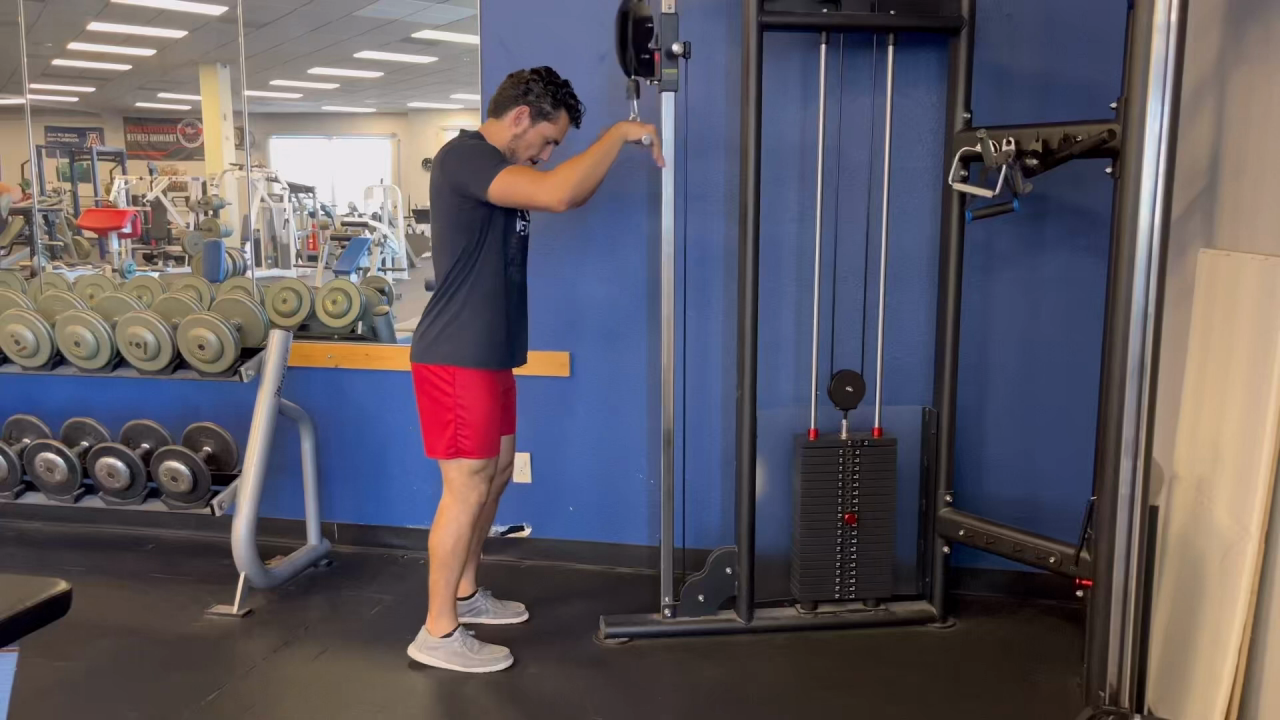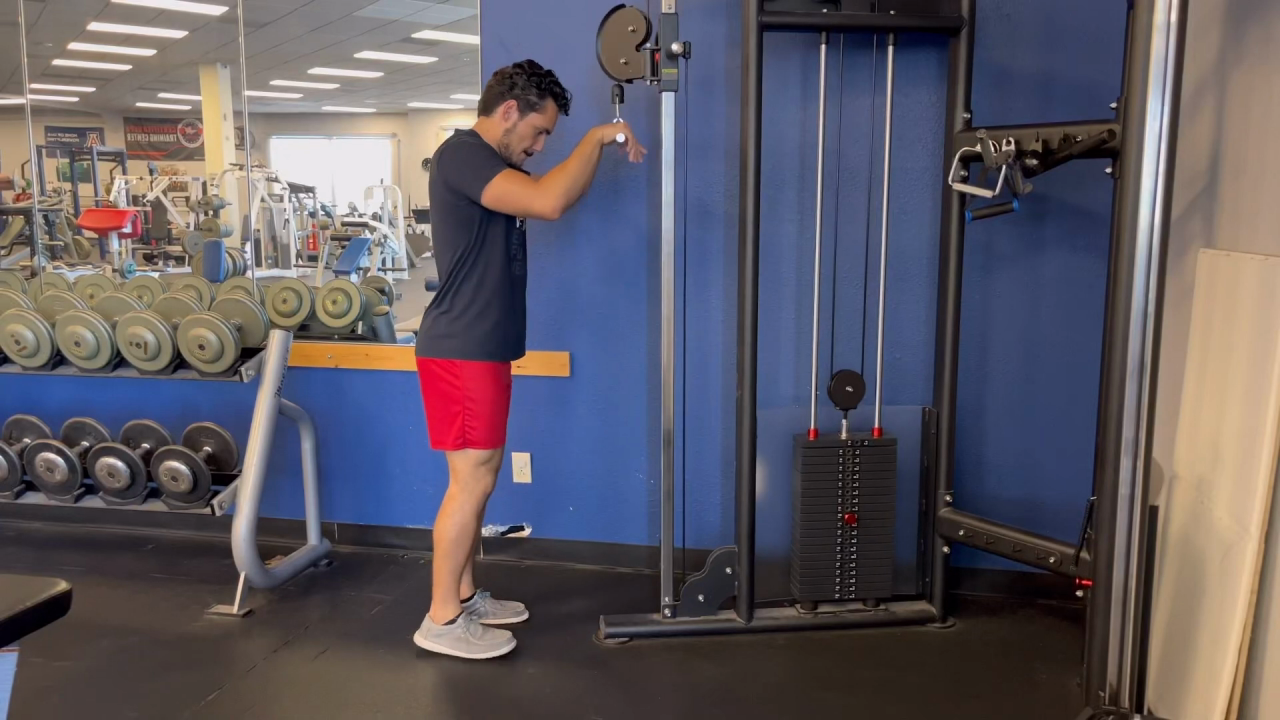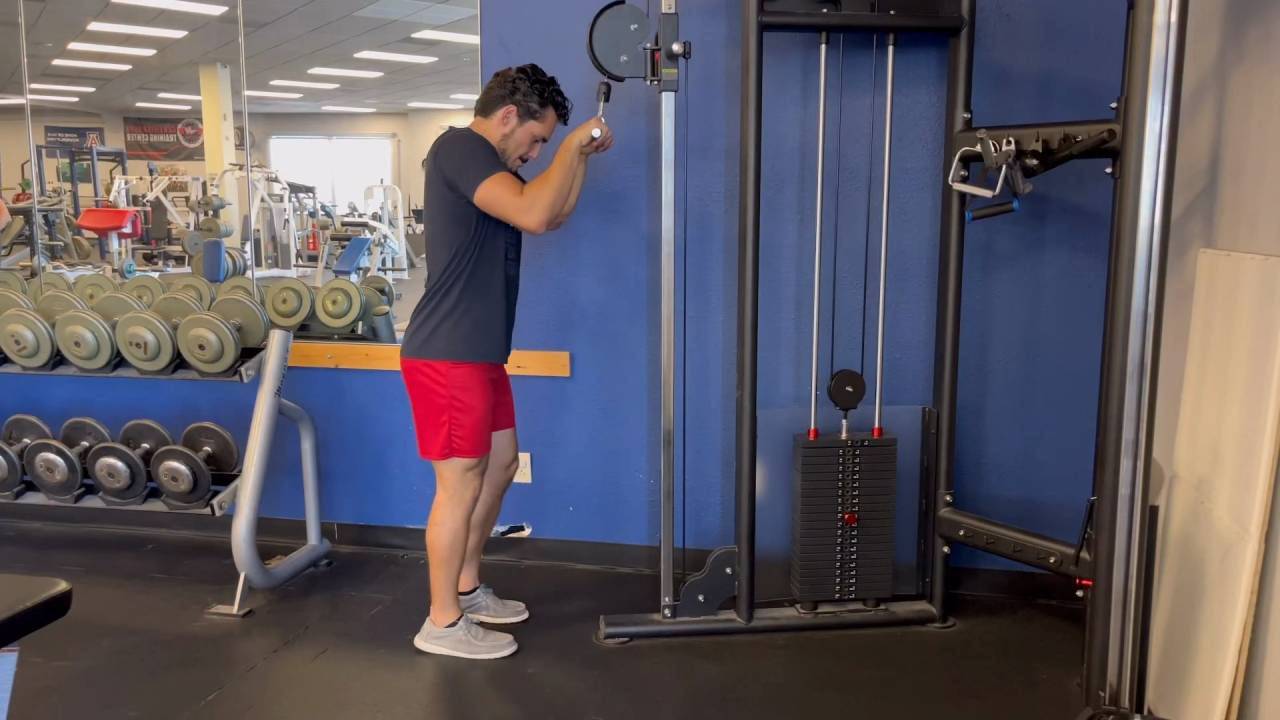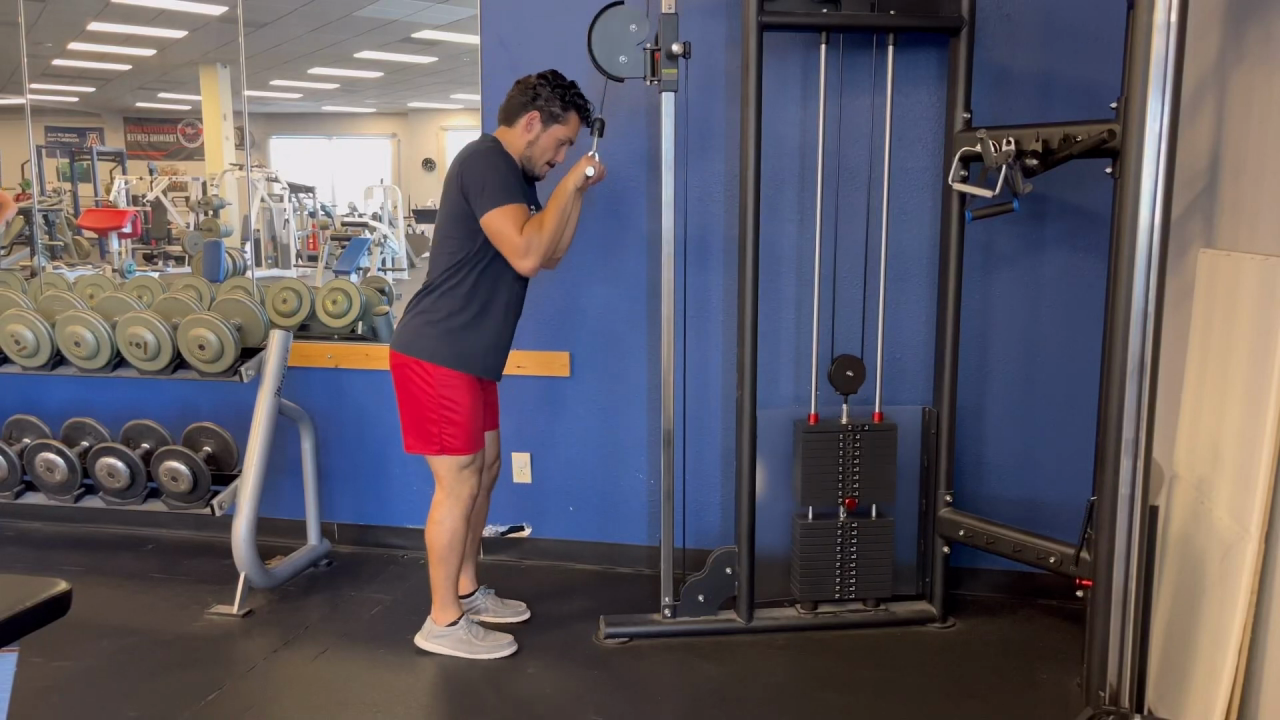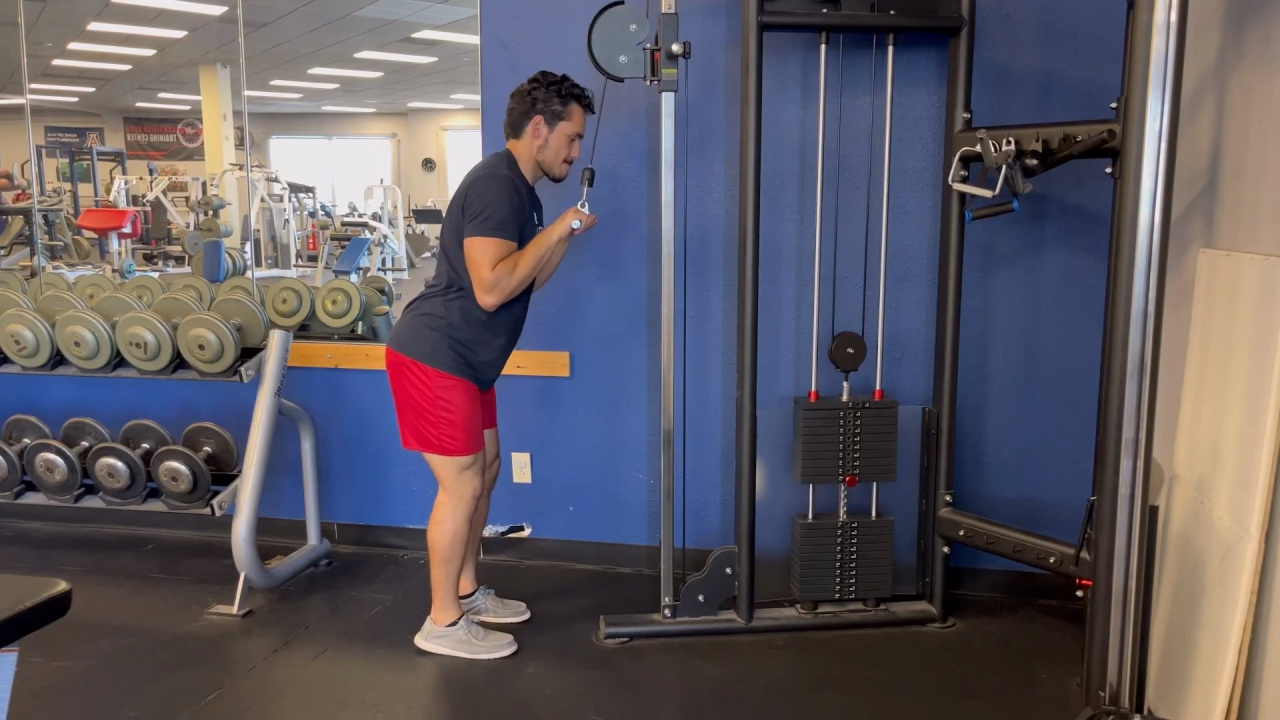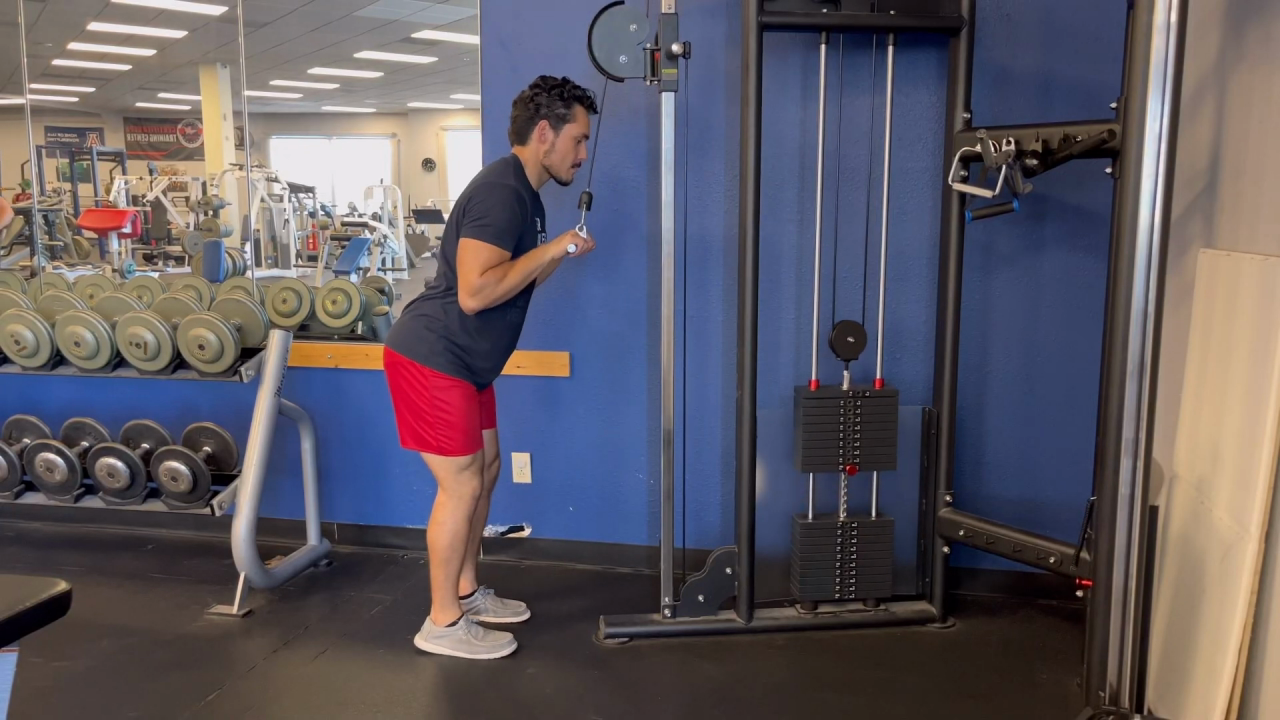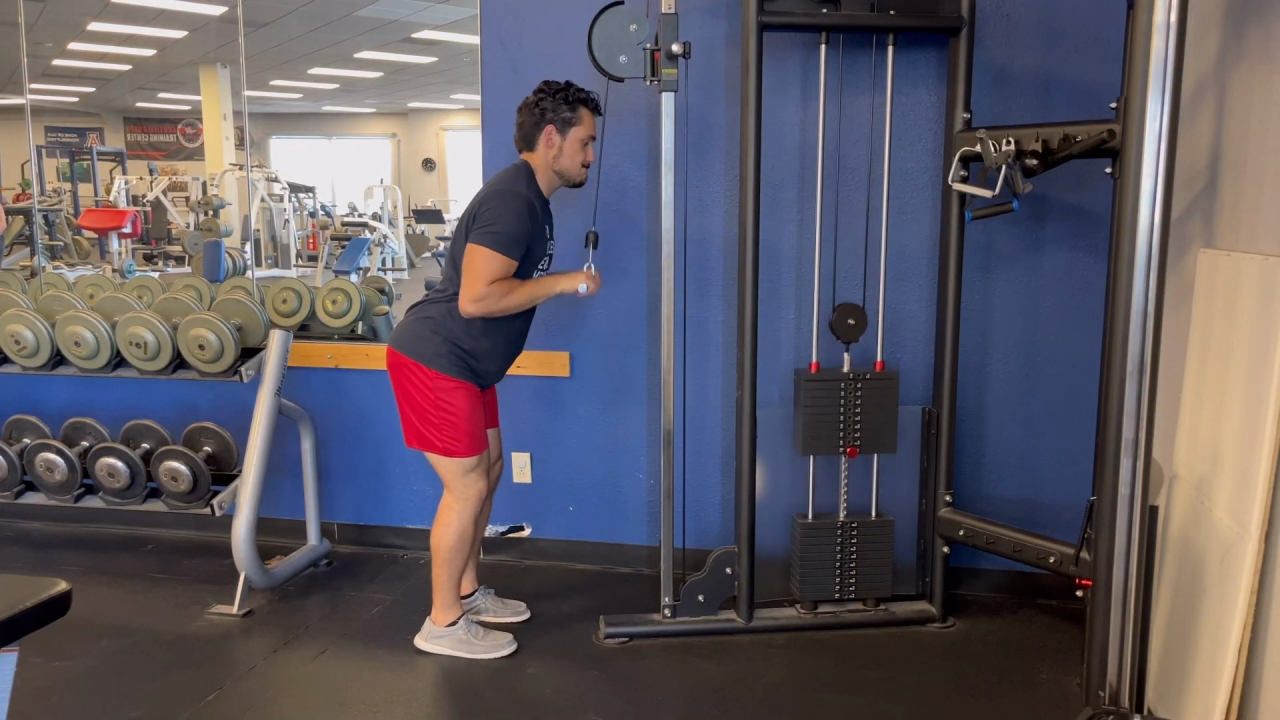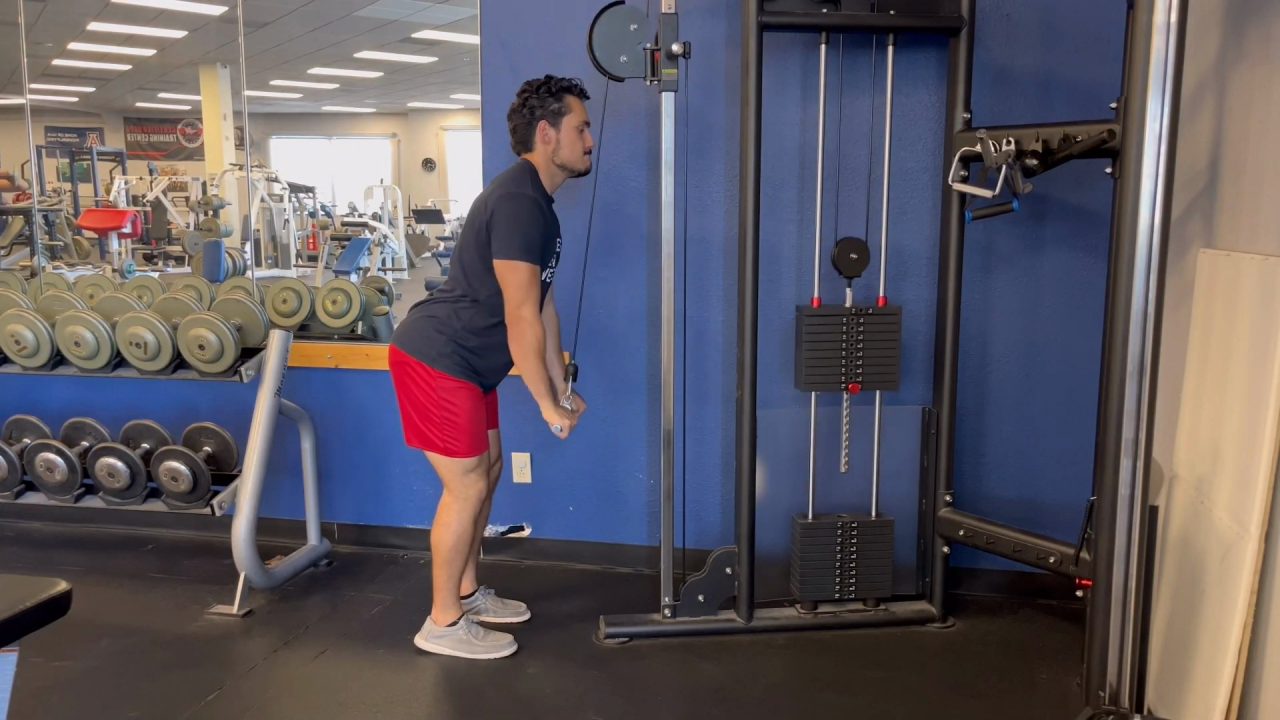
dt=0.5s
person 1, frame 1
left shoulder: (497, 168)
right shoulder: (465, 157)
left elbow: (570, 197)
right elbow: (558, 193)
left wrist: (614, 145)
right wrist: (621, 133)
left hip: (487, 355)
right hip: (454, 358)
left knee: (494, 473)
right knee: (465, 488)
left ankle: (464, 593)
right ankle: (438, 632)
person 1, frame 2
left shoulder: (494, 163)
right shoulder: (462, 156)
left elbow: (556, 198)
right elbow: (548, 203)
left wrist: (600, 147)
right wrist: (596, 138)
left hip: (483, 348)
right hip: (461, 352)
left knee: (479, 476)
right knee: (471, 480)
left ankle: (463, 595)
right ankle: (441, 620)
person 1, frame 3
left shoulder: (488, 162)
right shoulder: (459, 148)
left elbow: (553, 214)
right elbow: (533, 214)
left wrist: (580, 154)
right wrist: (571, 142)
left hip: (478, 351)
right hip: (448, 355)
left knee: (499, 464)
right knee: (460, 483)
left ankle: (467, 588)
right ankle: (443, 622)
person 1, frame 4
left shoulder: (510, 173)
right shoulder: (487, 162)
left elbow: (549, 254)
right elbow: (526, 256)
left wrist: (575, 188)
right wrist: (570, 181)
left hip: (468, 352)
right hip: (437, 352)
left knee: (484, 468)
right knee: (459, 483)
left ankle: (467, 591)
right ankle: (444, 622)
person 1, frame 5
left shoulder: (519, 188)
right shoulder: (495, 184)
left elbow: (526, 282)
right elbow: (491, 290)
left wrist: (566, 233)
right wrist: (555, 229)
left hip: (463, 357)
right hip: (434, 356)
left knee: (484, 470)
right knee: (463, 484)
left ankle: (467, 592)
right ankle: (444, 622)
person 1, frame 6
left shoulder: (522, 191)
right shoulder: (502, 191)
left elbow: (516, 284)
right elbow: (475, 293)
left wrist: (563, 250)
right wrist: (552, 248)
left hip: (463, 359)
right hip: (432, 358)
left knee: (484, 470)
right knee: (461, 485)
left ankle: (467, 592)
right ankle: (444, 623)
person 1, frame 7
left shoulder: (528, 196)
right shoulder: (513, 199)
right elbow: (476, 298)
left wrist: (567, 278)
right wrist: (564, 283)
left hip: (461, 360)
right hip: (434, 359)
left knee: (487, 470)
right knee: (468, 487)
left ankle: (467, 592)
right ankle: (444, 623)
person 1, frame 8
left shoulder: (533, 198)
right shoulder: (520, 203)
left elbow: (541, 309)
right elbow: (522, 320)
left wrist: (562, 387)
right wrist: (548, 403)
left hip: (461, 358)
right hip: (437, 358)
left knee: (487, 470)
right knee: (467, 487)
left ankle: (467, 592)
right ankle: (444, 623)
